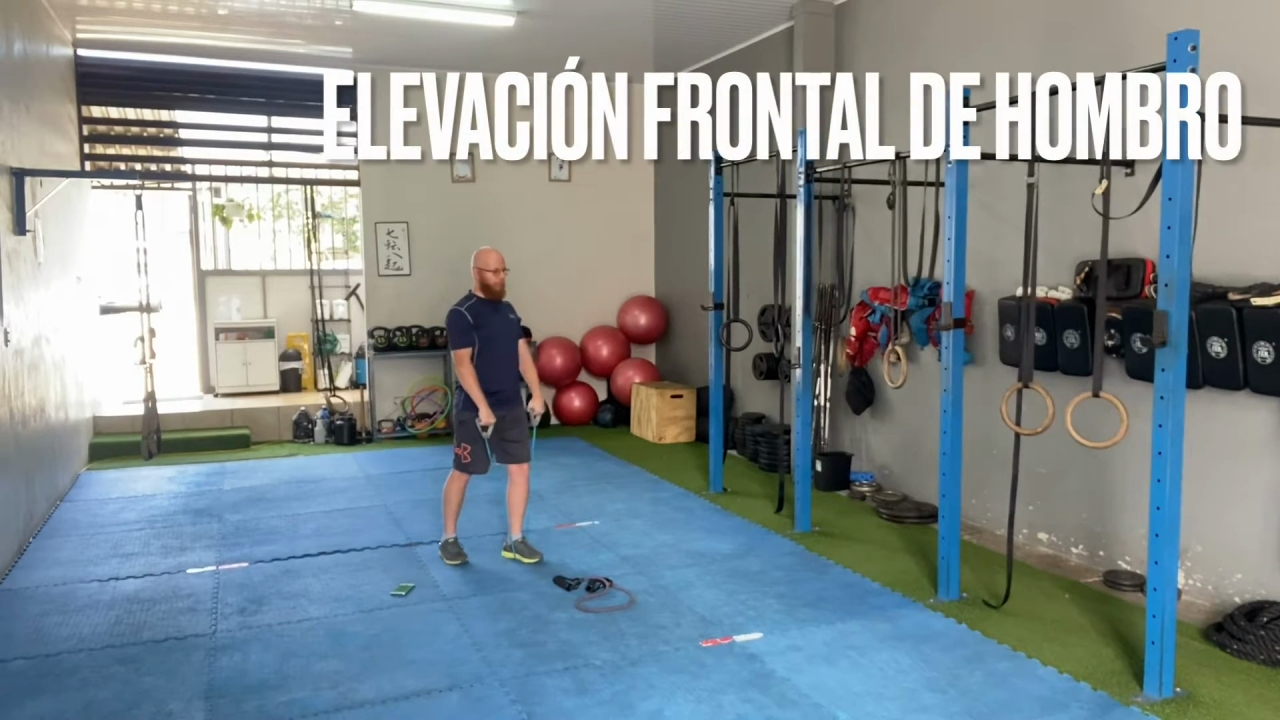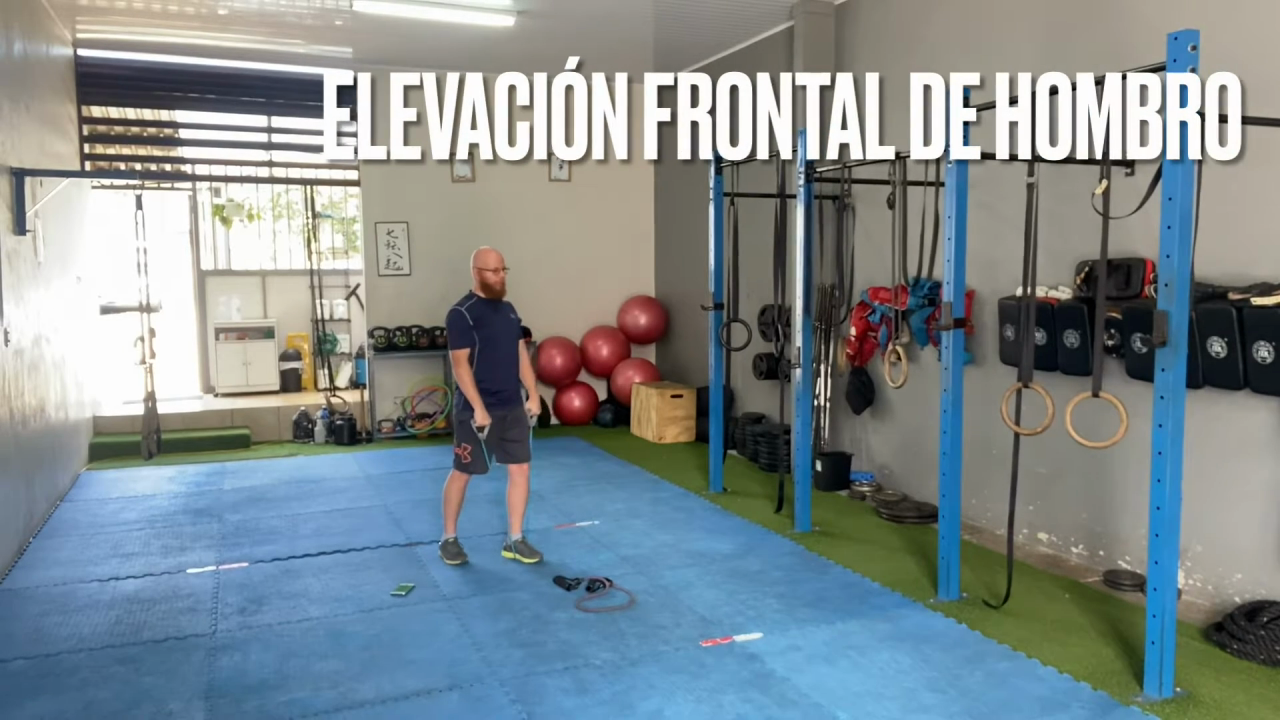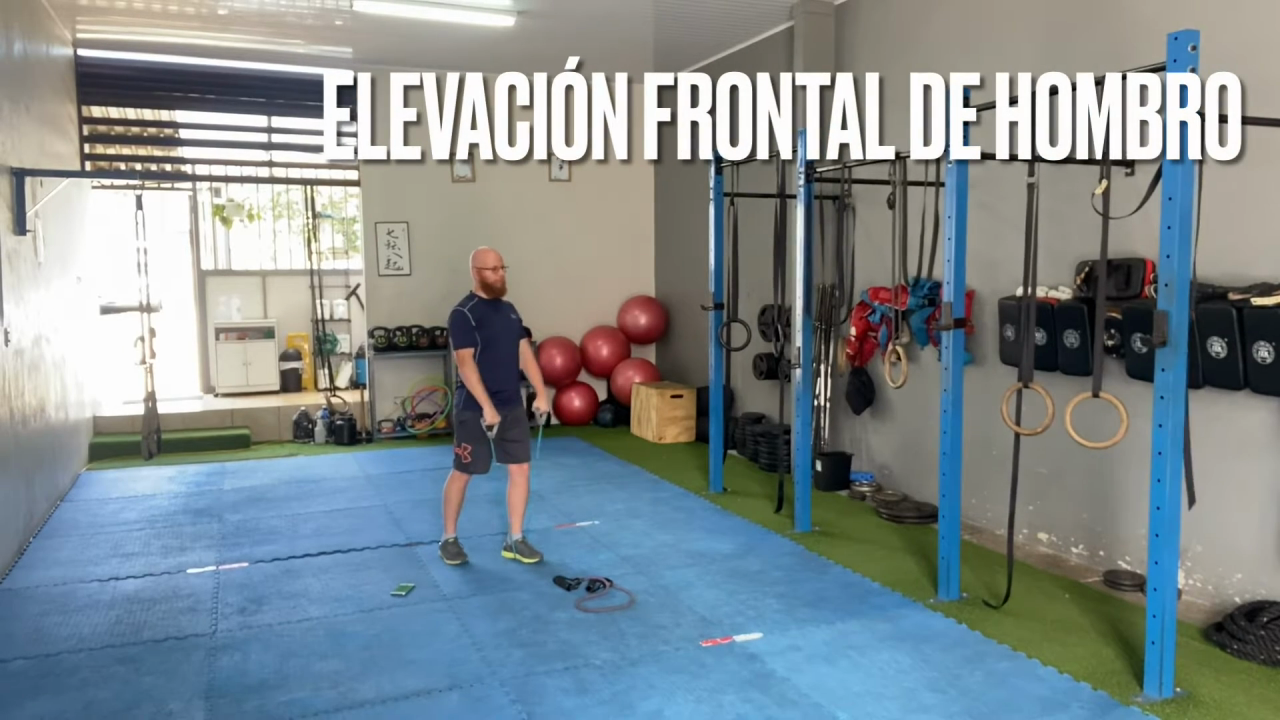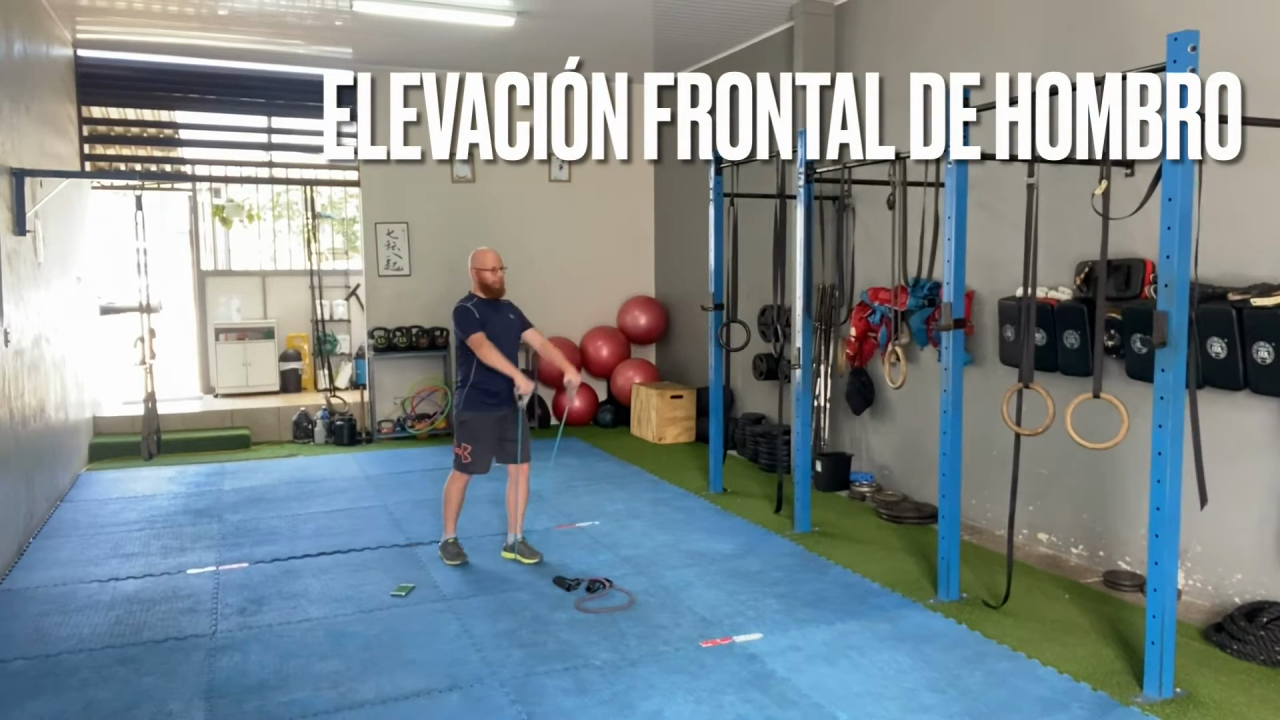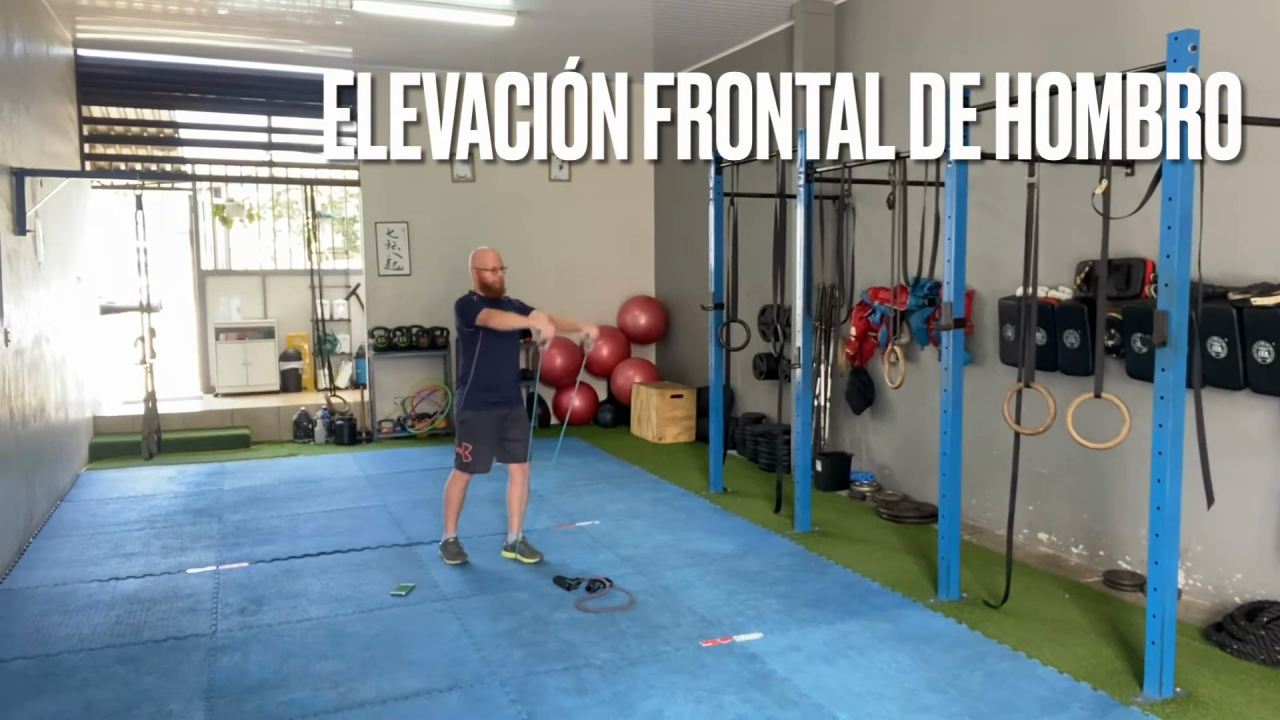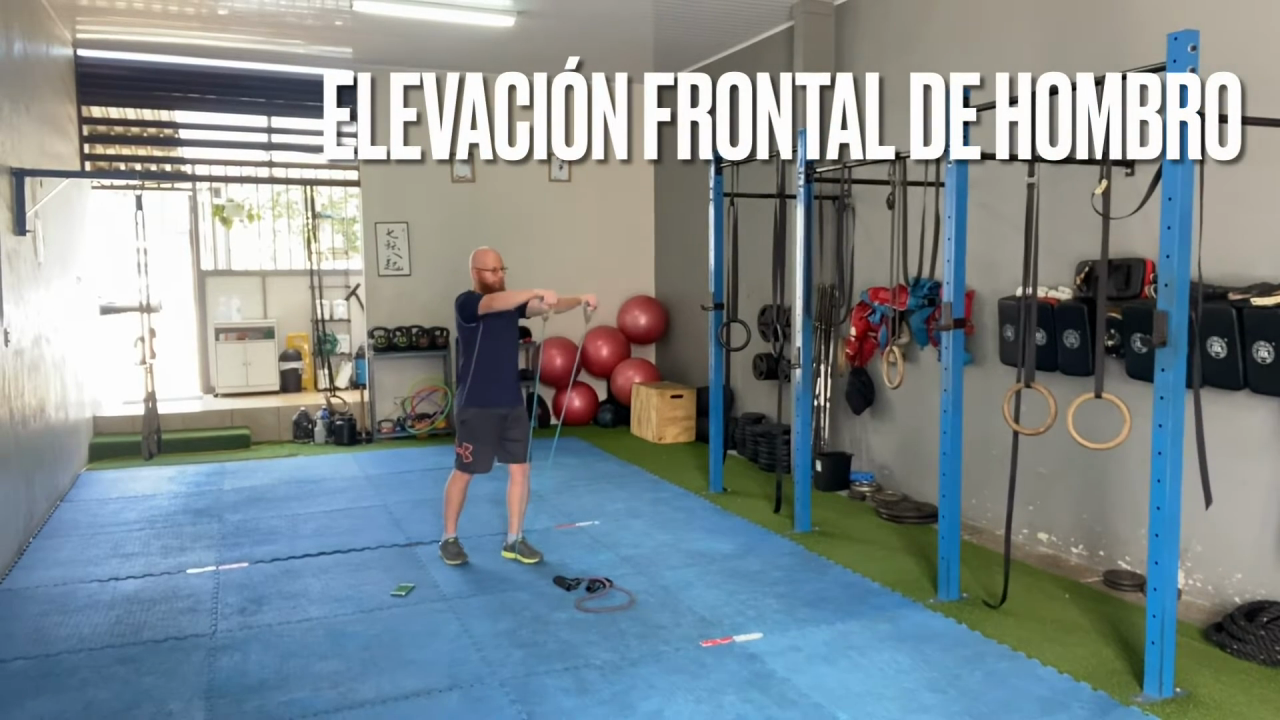
dt=0.2s
person 1, frame 1
left shoulder: (508, 309)
right shoulder: (462, 313)
left elbow: (523, 354)
right elbow: (463, 364)
left wrist: (536, 394)
right wrist: (482, 407)
left hip: (512, 407)
right hip: (474, 409)
left knee: (520, 469)
right knee: (462, 473)
left ankle: (515, 539)
right ankle: (449, 538)
person 1, frame 2
left shoulder: (509, 309)
right shoulder: (462, 313)
left elbow: (521, 355)
right elbow: (460, 365)
left wrist: (533, 395)
right wrist: (478, 408)
left hip: (513, 406)
right hip: (476, 409)
left knee: (520, 469)
right knee: (462, 473)
left ankle: (515, 539)
right ankle: (449, 538)
person 1, frame 3
left shoulder: (509, 309)
right shoulder: (464, 313)
left elbow: (525, 354)
right elbow: (466, 364)
left wrist: (541, 393)
right wrist: (486, 407)
left hip: (513, 407)
right hip: (476, 409)
left knee: (520, 469)
right knee: (463, 473)
left ankle: (515, 539)
right ankle: (449, 538)
person 1, frame 4
left shoulder: (509, 309)
right shoulder: (465, 310)
left elbow: (538, 340)
right elbow: (483, 347)
left wrist: (567, 368)
right wrist: (517, 375)
left hip: (511, 404)
right hip: (475, 409)
left knee: (520, 469)
right knee: (463, 473)
left ankle: (514, 540)
right ankle: (449, 539)
person 1, frame 5
left shoulder: (510, 305)
right shoulder: (467, 306)
left elbow: (547, 319)
right elbow: (493, 319)
left wrist: (581, 327)
right wrist: (534, 323)
left hip: (512, 405)
right hip: (476, 408)
left knee: (520, 469)
right knee: (464, 473)
left ankle: (514, 539)
right ankle: (449, 538)
person 1, frame 6
left shoulder: (511, 302)
right shoulder: (466, 303)
left elbow: (548, 307)
right elbow: (495, 303)
left wrist: (578, 301)
right wrist: (537, 294)
left hip: (512, 404)
right hip: (476, 407)
left knee: (520, 469)
right knee: (463, 472)
left ankle: (514, 540)
right ankle: (449, 538)
